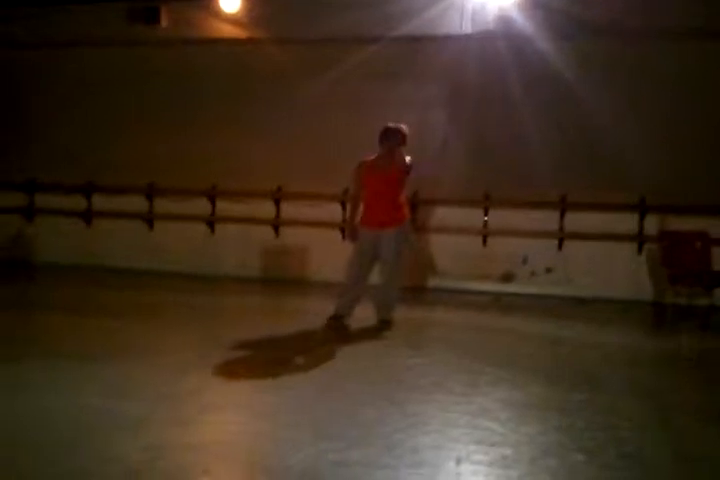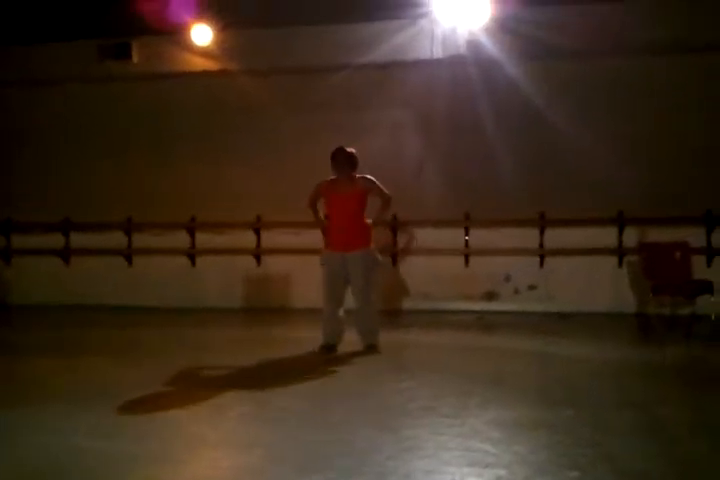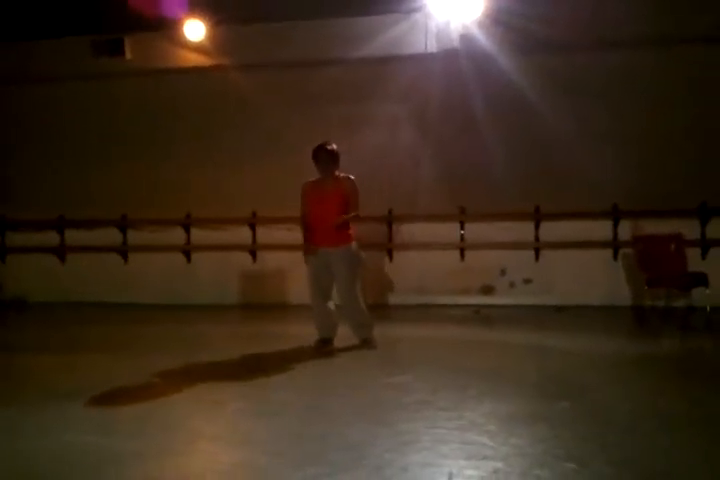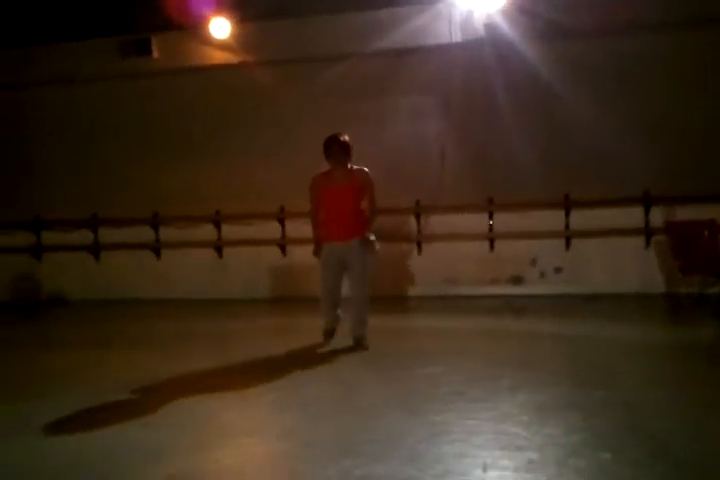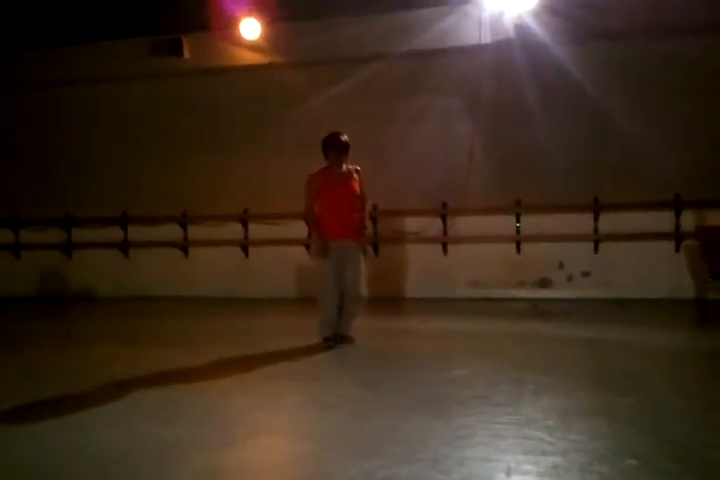
dt=1s
person 1, frame 1
left shoulder: (403, 165)
right shoulder: (364, 167)
left elbow: (402, 163)
right elbow: (356, 196)
left wrist: (399, 140)
right wrist: (351, 224)
left hip: (394, 227)
right hip: (368, 226)
left knee: (390, 274)
right knee: (356, 272)
left ankle: (384, 316)
right ankle: (339, 315)
person 1, frame 2
left shoulder: (364, 183)
right shoulder: (324, 186)
left elbow: (386, 199)
right elbow: (312, 203)
left wrist: (373, 221)
right wrist: (322, 223)
left hip: (360, 249)
right hip: (333, 250)
left knee: (364, 297)
right knee: (331, 298)
left ankle: (370, 341)
right ankle: (330, 340)
person 1, frame 3
left shoulder: (347, 182)
right shoulder: (308, 188)
left elbow: (355, 211)
right elbow: (304, 217)
left wrist: (341, 219)
right wrist: (307, 239)
left hip: (342, 246)
right hip: (317, 248)
left knee: (349, 294)
right knee: (318, 295)
left ankle: (365, 334)
right ankle: (326, 334)
person 1, frame 4
left shoulder: (361, 175)
right shoulder: (319, 181)
left elbow: (371, 206)
right elbow: (315, 212)
left wrist: (366, 231)
right wrist: (317, 240)
left hip: (356, 241)
right hip: (330, 244)
left knee: (359, 291)
right knee: (328, 290)
left ankle: (359, 335)
right ankle: (331, 323)
person 1, frame 5
left shoulder: (355, 173)
right shoulder: (316, 179)
left elbow: (362, 204)
right elbow: (309, 212)
left wrist: (363, 230)
right wrist: (317, 239)
left hip: (352, 242)
right hip: (329, 243)
left knee: (352, 290)
right knee: (329, 290)
left ankle: (343, 330)
right ankle: (328, 332)
